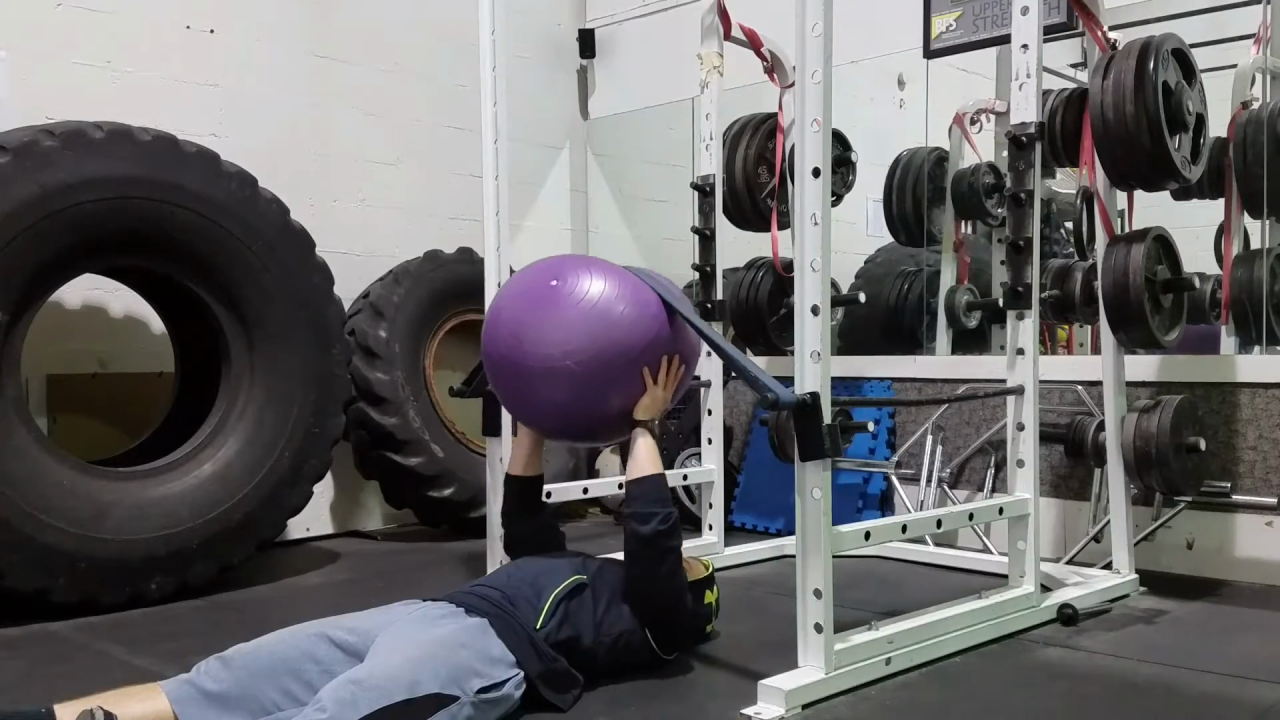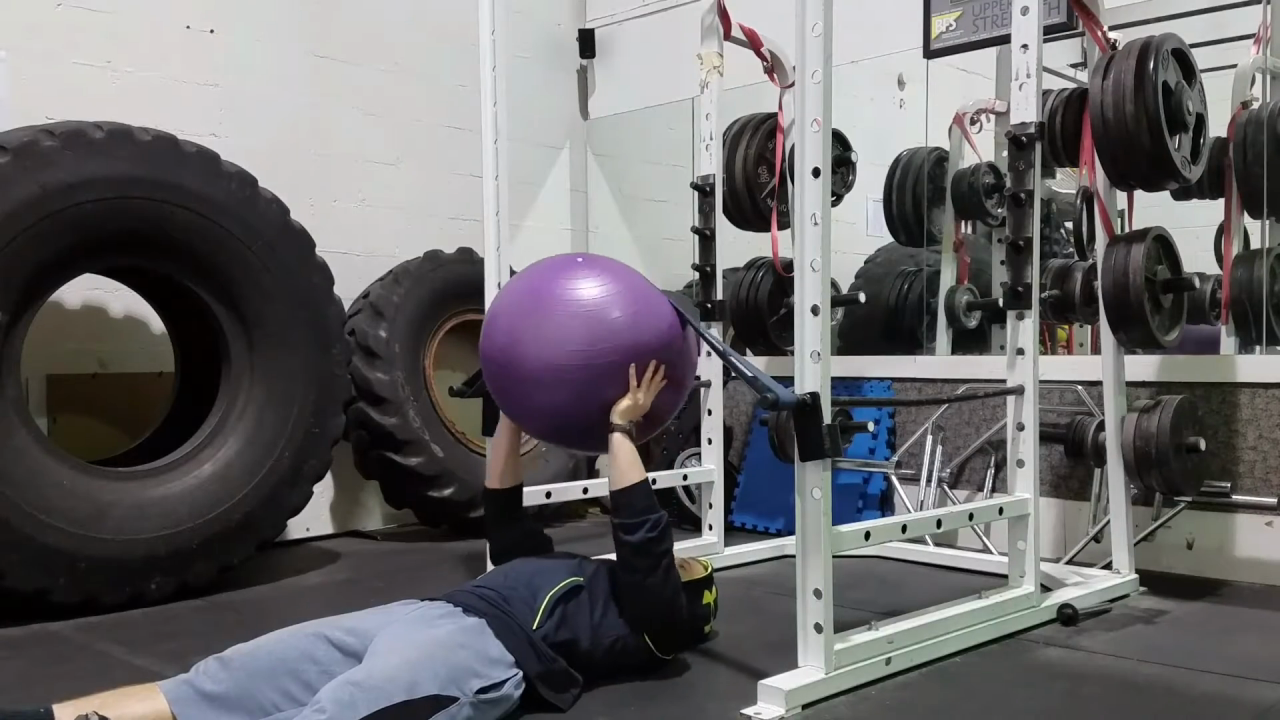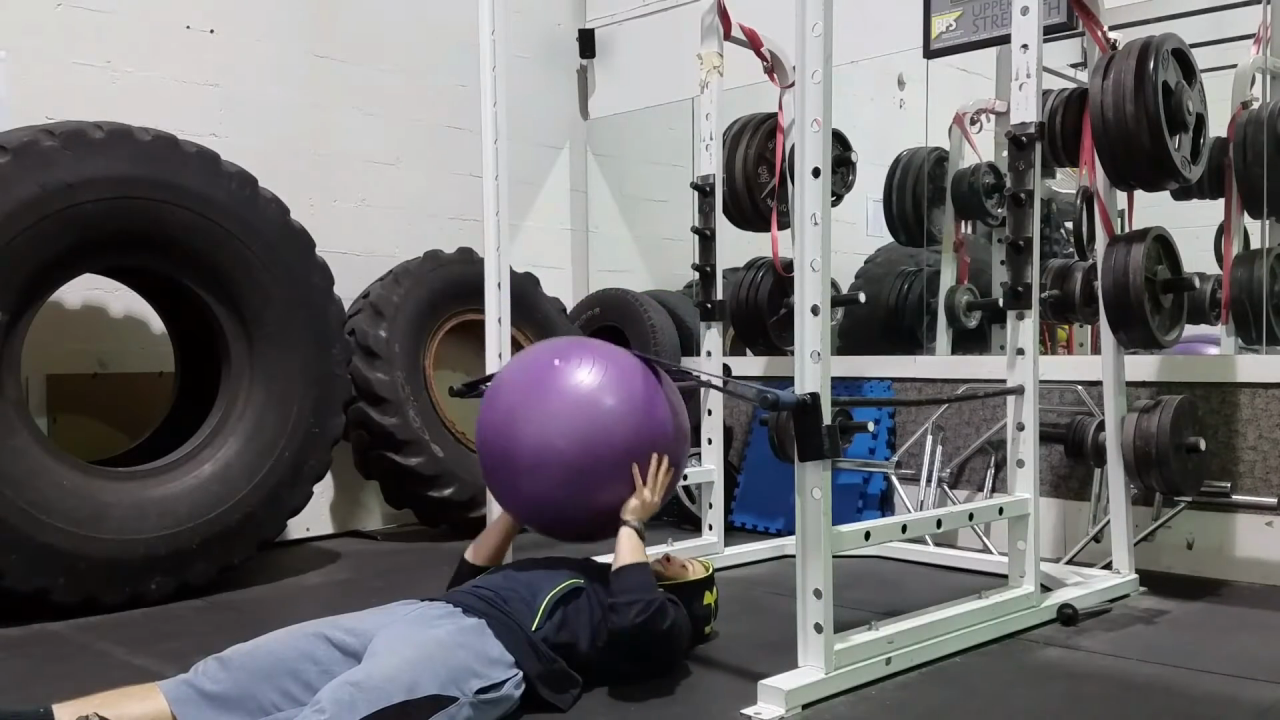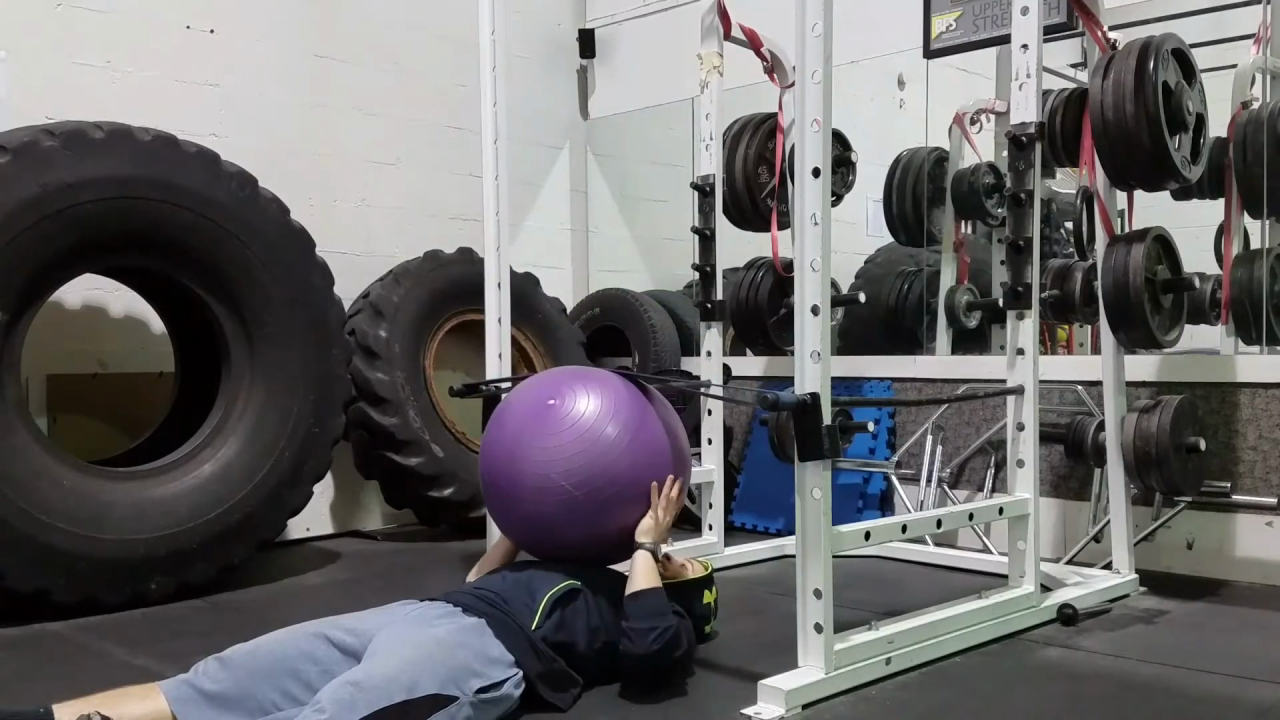
dt=0.4s
person 1, frame 1
left shoulder: (661, 618)
right shoulder: (575, 573)
left elbow: (652, 530)
right elbow: (521, 512)
left wrist: (644, 424)
left hip: (489, 649)
right hip: (423, 615)
person 1, frame 2
left shoulder: (658, 618)
right shoulder: (572, 576)
left elbow: (643, 534)
right elbow: (503, 514)
left wrist: (621, 427)
right wrist: (515, 413)
left hip: (489, 648)
right hip: (419, 615)
person 1, frame 3
left shoulder: (663, 630)
right shoulder: (581, 577)
left elbow: (633, 614)
right elbow: (469, 578)
left wrist: (630, 523)
left hip: (490, 649)
right hip: (417, 615)
person 1, frame 4
left shoulder: (670, 630)
right shoulder: (595, 580)
left elbow: (645, 649)
right elbow: (478, 584)
left wrist: (646, 544)
left hip: (489, 651)
right hip: (418, 612)
